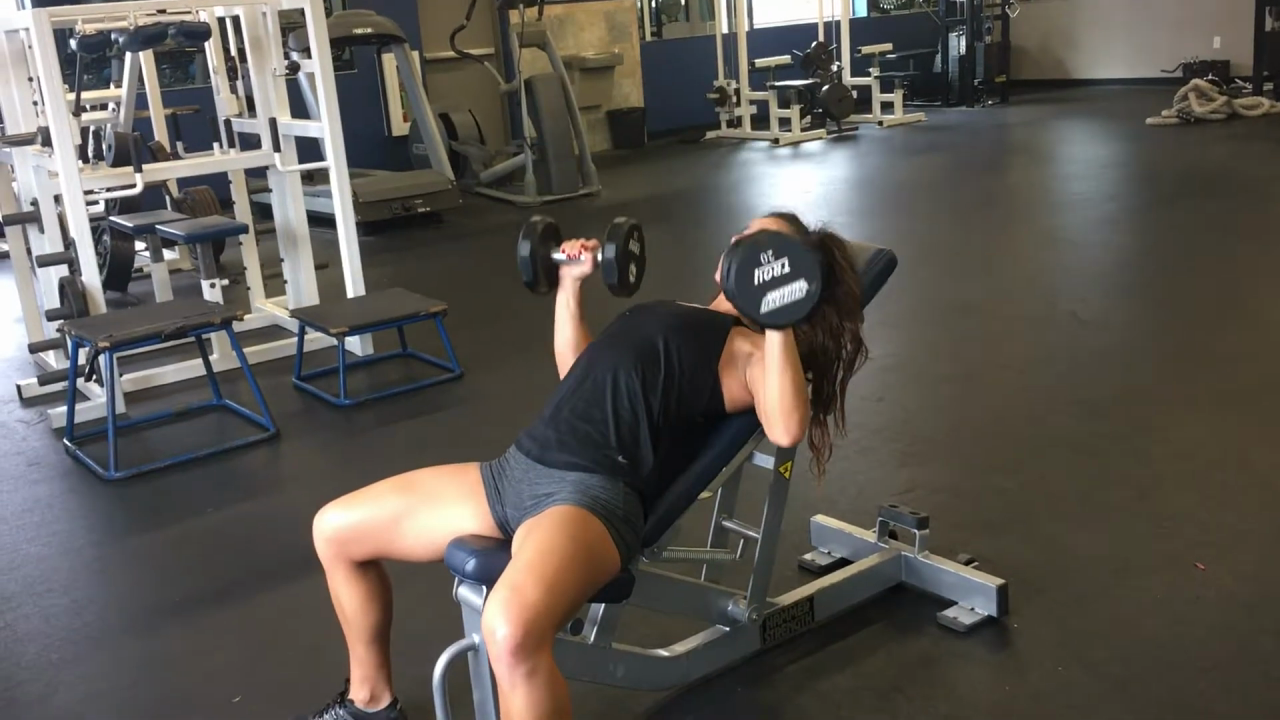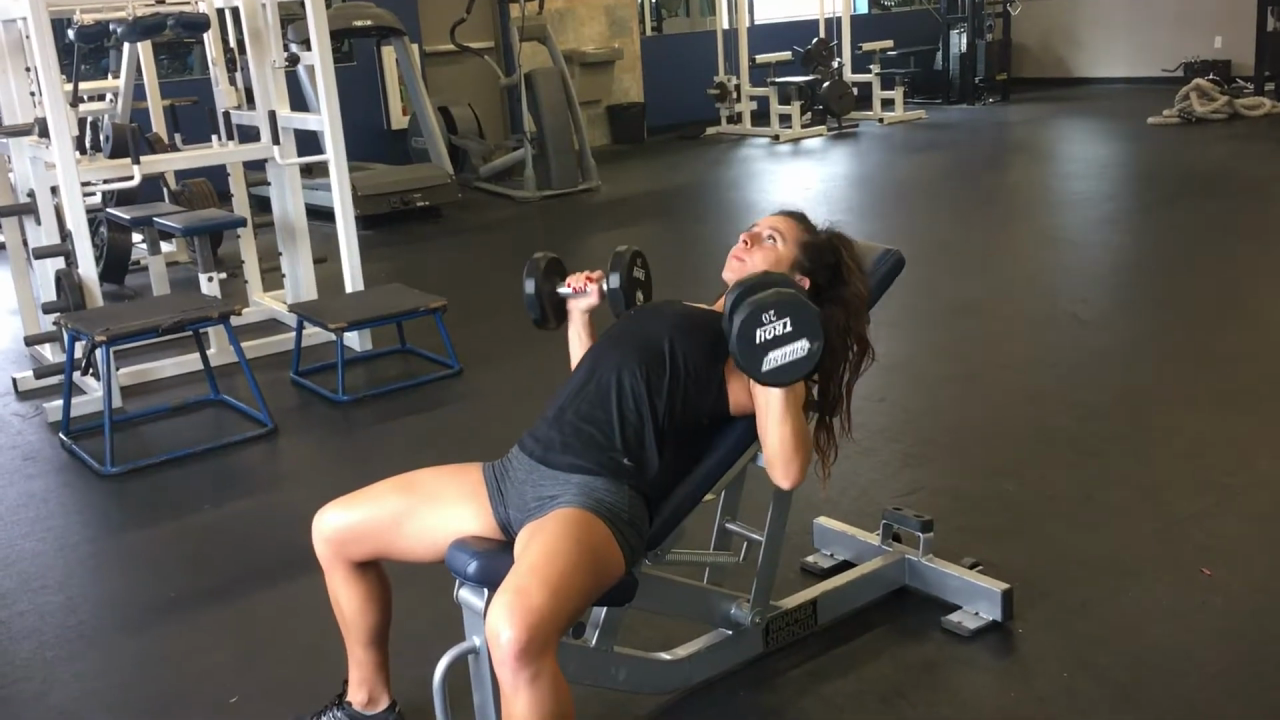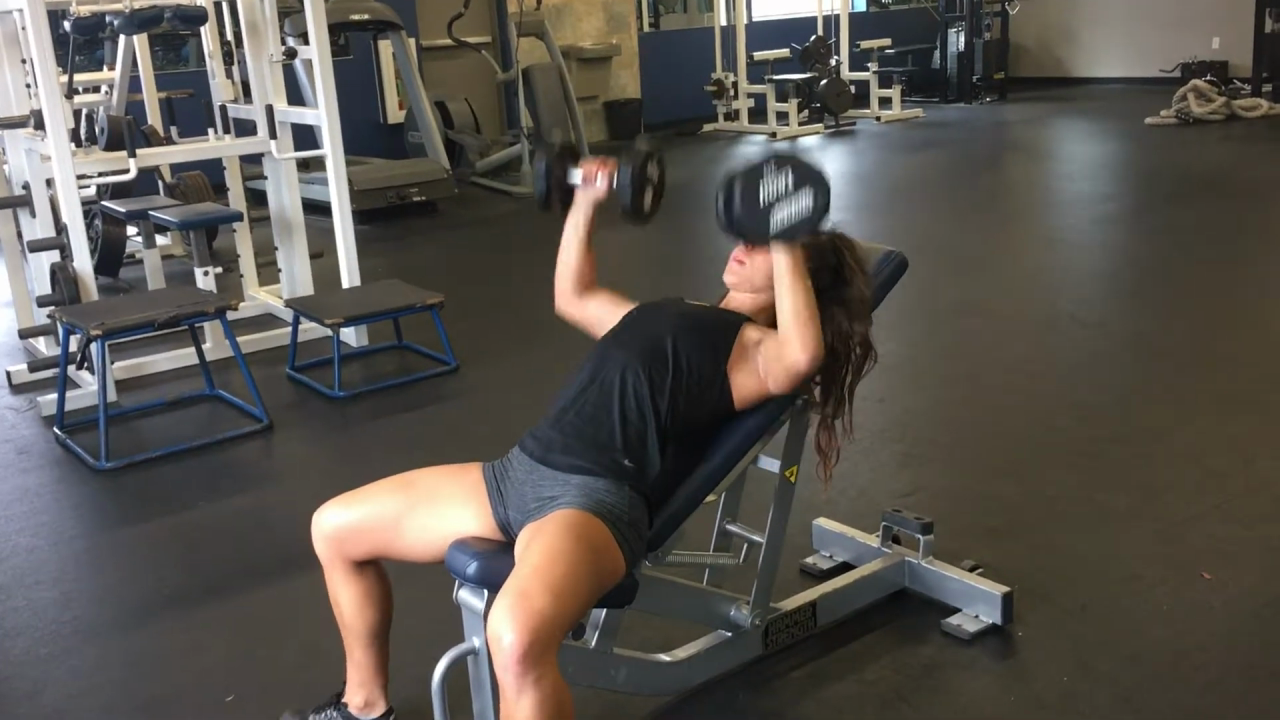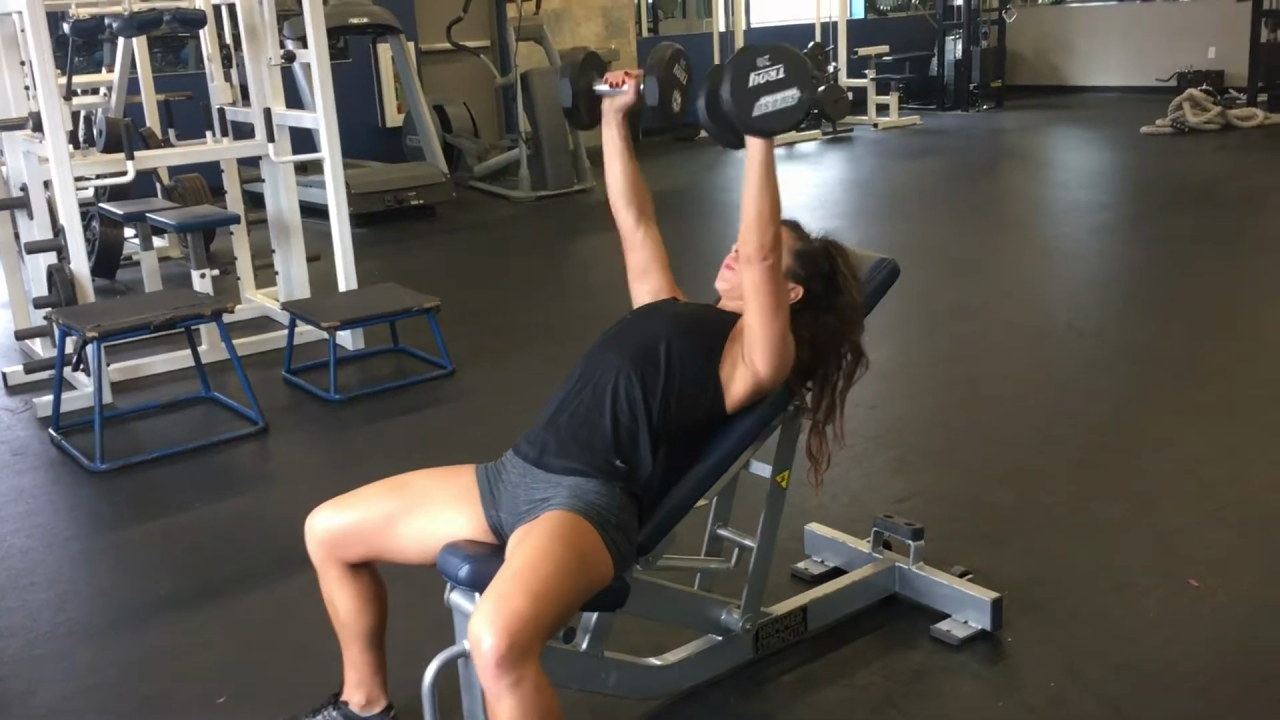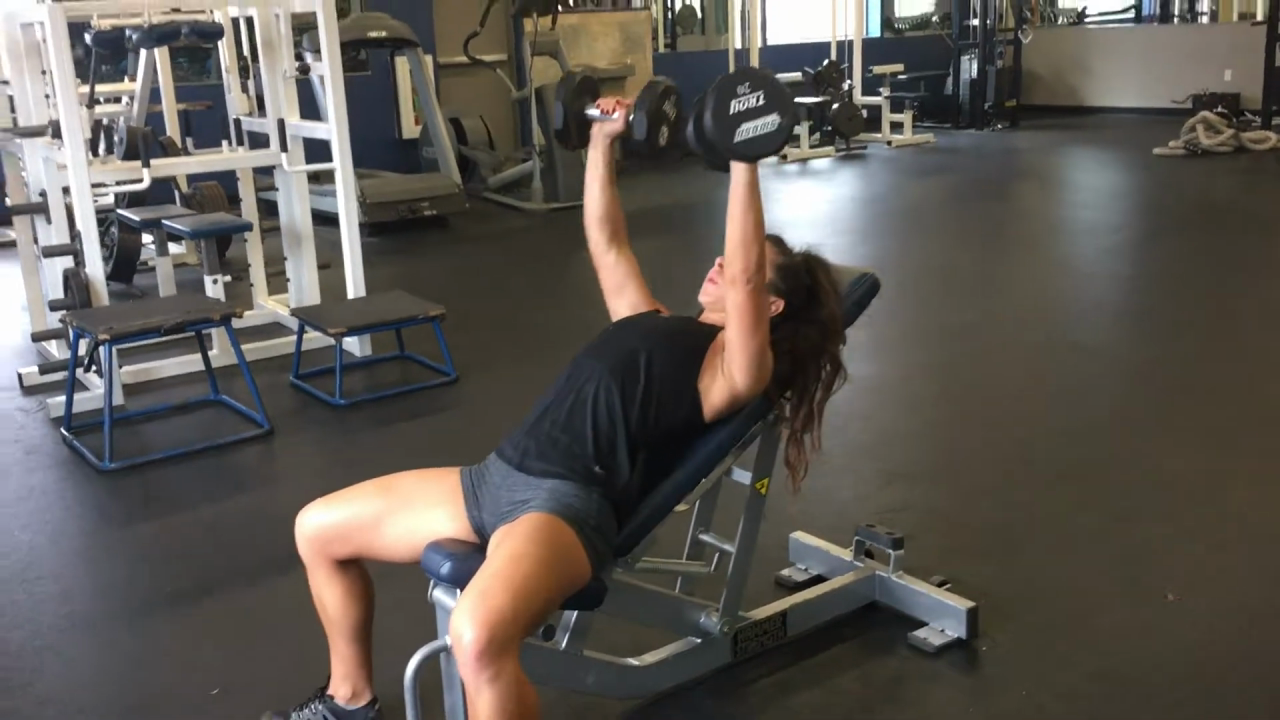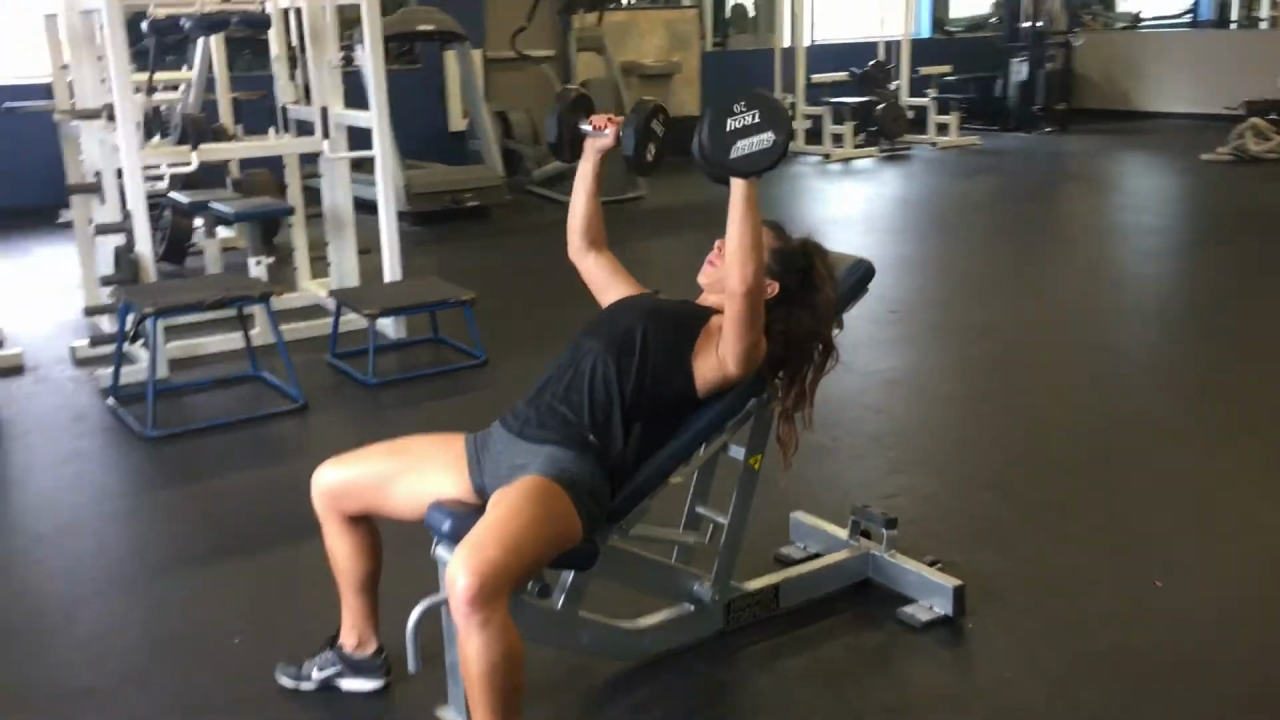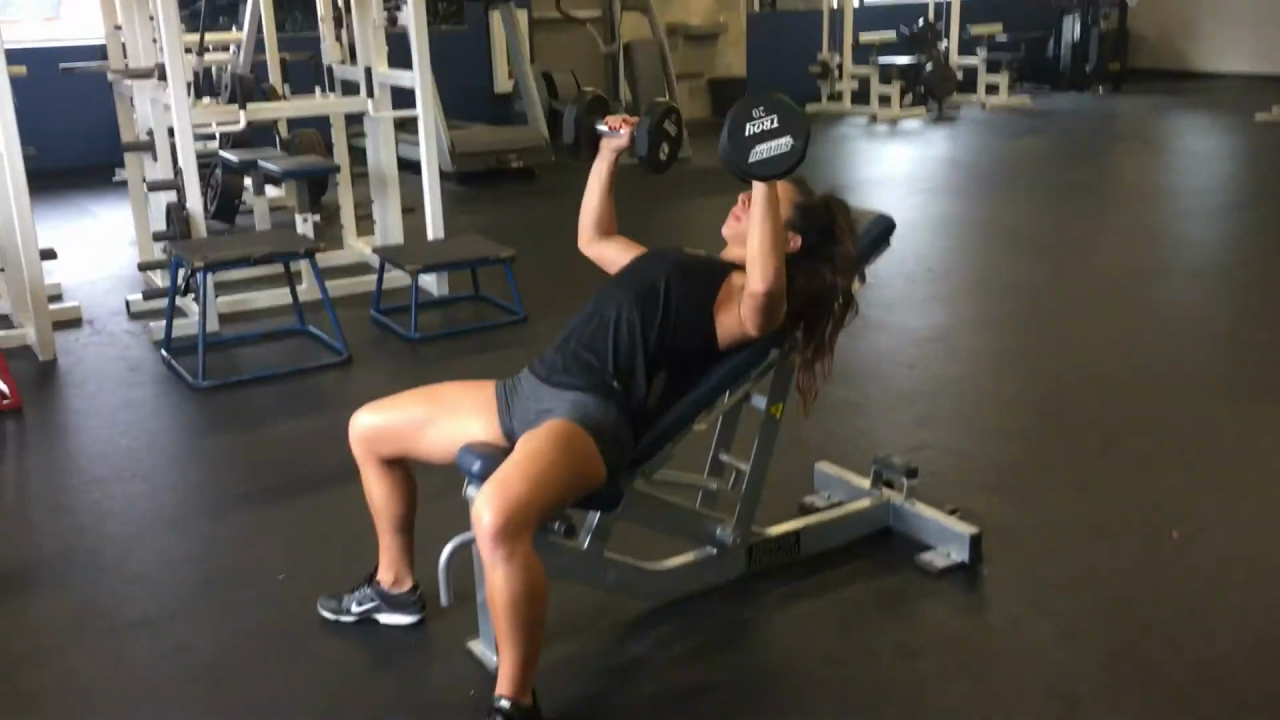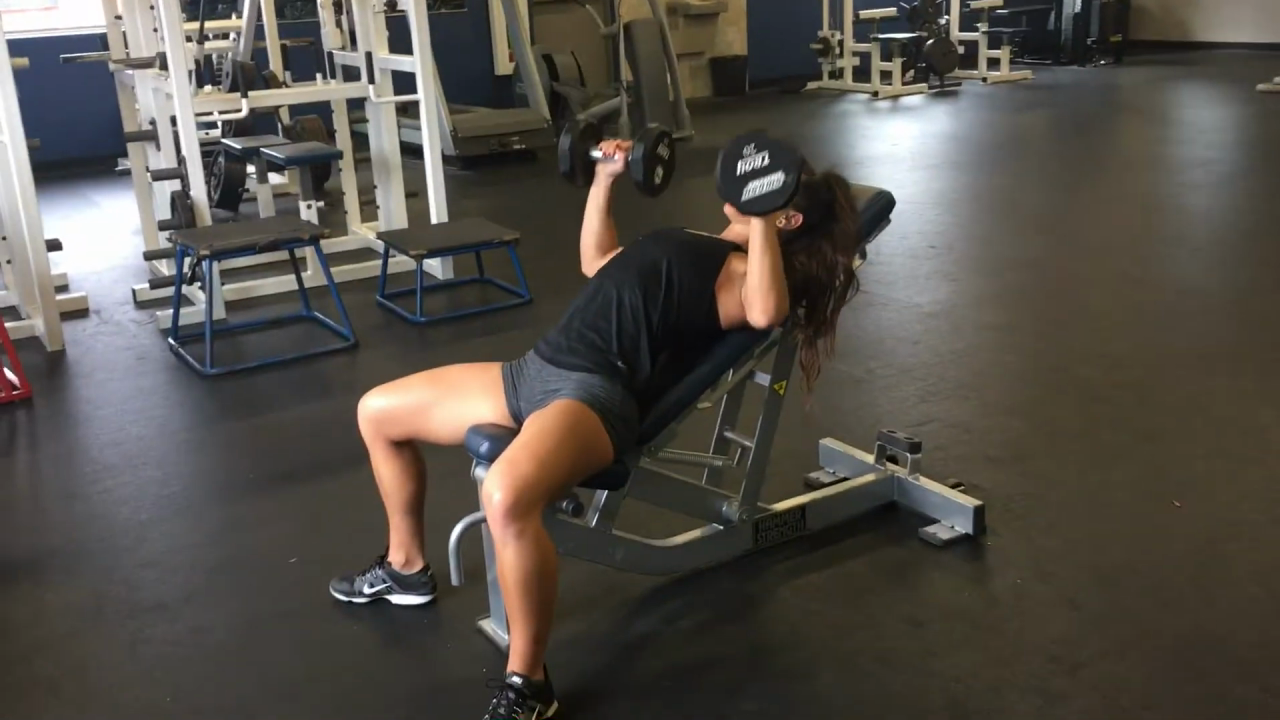
dt=0.3s
person 1, frame 1
left shoulder: (752, 348)
right shoulder: (674, 316)
left elbow: (786, 427)
right wrist: (570, 282)
left hip: (596, 490)
right hip: (518, 467)
left knee: (511, 631)
right knee: (335, 530)
person 1, frame 2
right shoulder: (677, 314)
left elbow: (788, 469)
right wrist: (580, 312)
left hip: (600, 494)
right hip: (521, 468)
left knee: (516, 634)
right knee: (335, 530)
person 1, frame 3
left shoulder: (760, 345)
right shoulder: (676, 311)
left elbow: (801, 354)
right elbow: (574, 300)
left wrist: (783, 239)
right wrist: (582, 204)
left hip: (600, 496)
right hip: (522, 469)
left knee: (517, 638)
right knee: (334, 529)
person 1, frame 4
left shoulder: (758, 352)
right shoulder: (670, 310)
left elbow: (759, 256)
right elbow: (634, 219)
left wrist: (758, 135)
right wrist: (614, 116)
left hip: (591, 500)
right hip: (515, 471)
left knee: (498, 641)
right knee: (327, 533)
person 1, frame 5
left shoulder: (740, 365)
right shoulder: (654, 322)
left elbow: (744, 277)
right elbow: (606, 242)
left wrist: (744, 161)
right wrist: (602, 141)
left hip: (570, 502)
right hip: (499, 475)
left knee: (479, 636)
right knee: (318, 529)
person 1, frame 6
left shoulder: (733, 345)
right shoulder: (655, 306)
left elbow: (743, 286)
right elbow: (584, 247)
left wrist: (742, 176)
right wrist: (593, 154)
left hip: (566, 467)
right hip: (503, 441)
left knee: (473, 584)
right knee: (333, 487)
right ankle: (359, 650)
person 1, frame 7
left shoulder: (753, 303)
right shoulder: (686, 265)
left elbow: (765, 282)
right elbow: (594, 238)
left wrist: (766, 178)
right wrist: (609, 152)
left hip: (593, 413)
right hip: (534, 387)
left knee: (498, 518)
right knee: (368, 429)
right ankle: (395, 584)
person 1, frame 8
left shoulder: (749, 270)
right shoulder: (693, 245)
left elbow: (766, 315)
right elbow: (595, 261)
left wrist: (759, 209)
right wrist: (604, 178)
left hip: (597, 390)
right hip: (536, 368)
left knee: (507, 496)
right knee: (377, 412)
right ankle: (407, 566)
